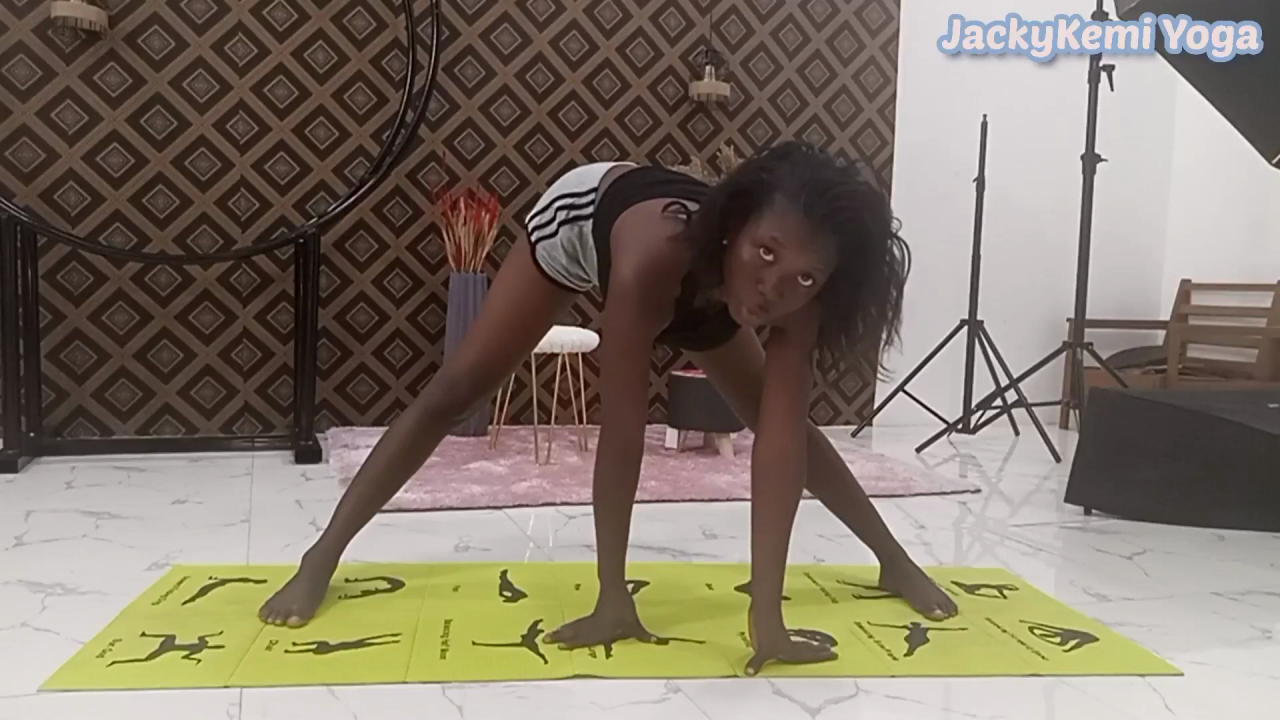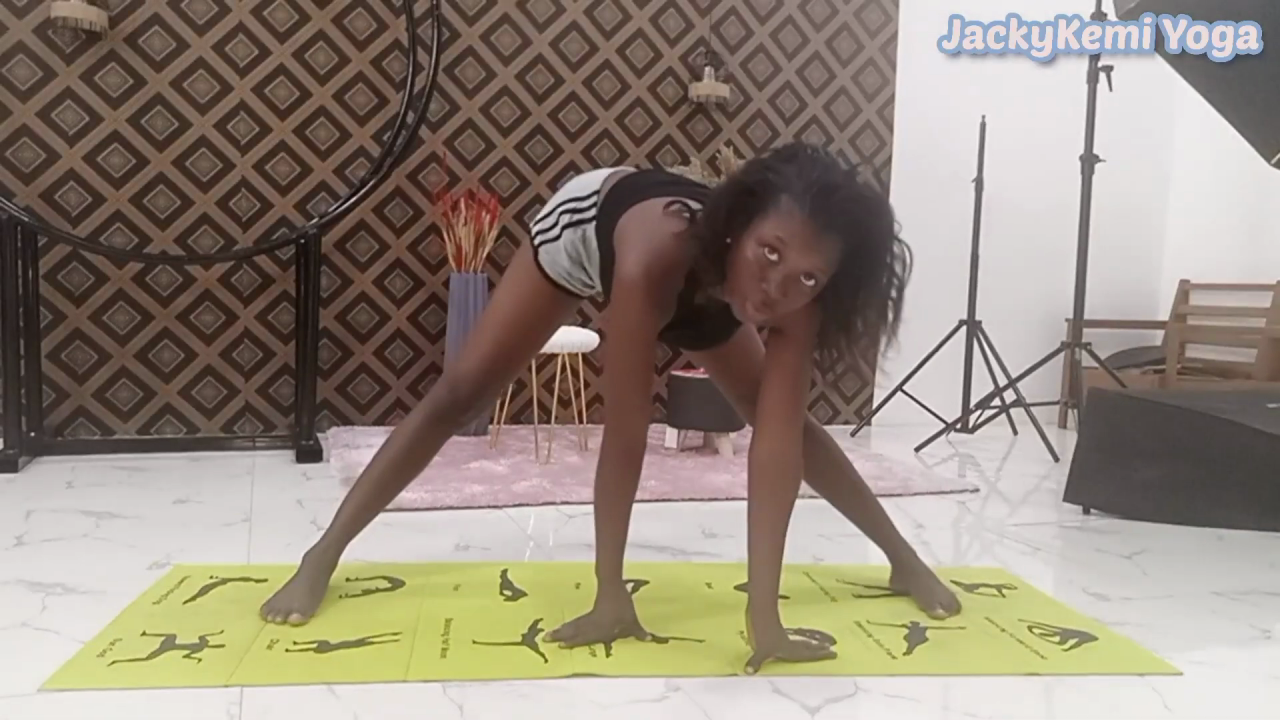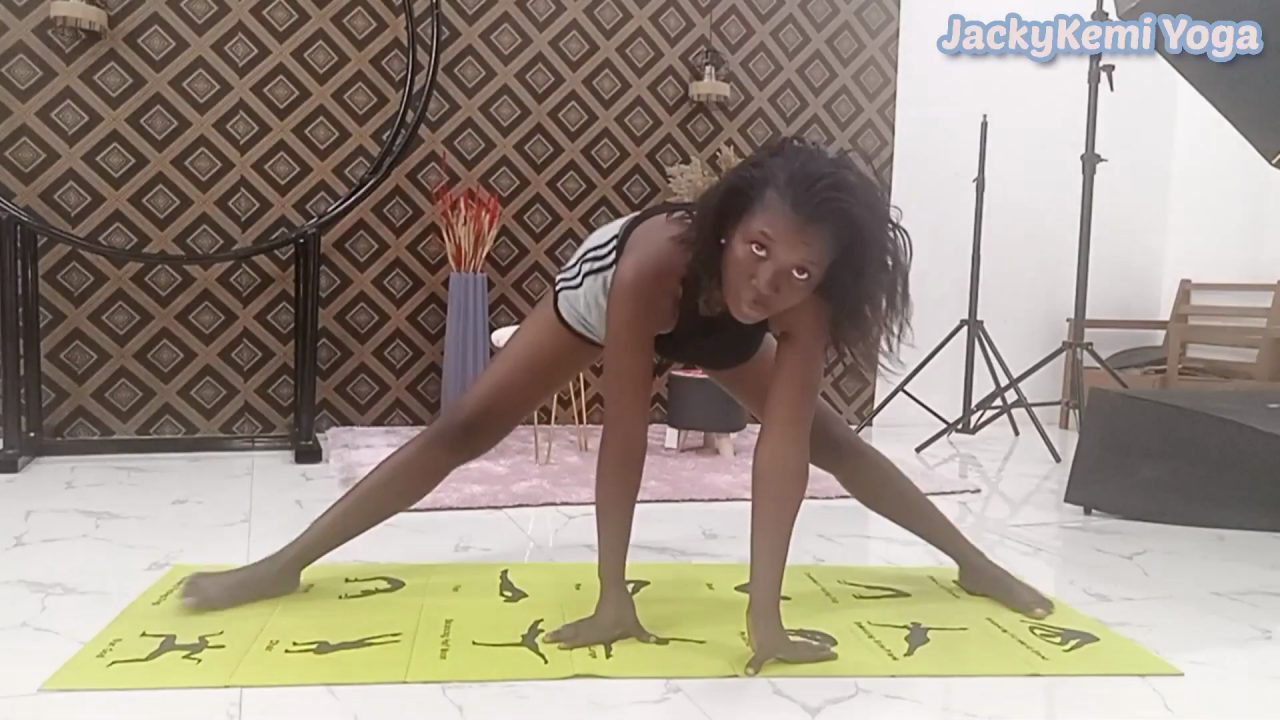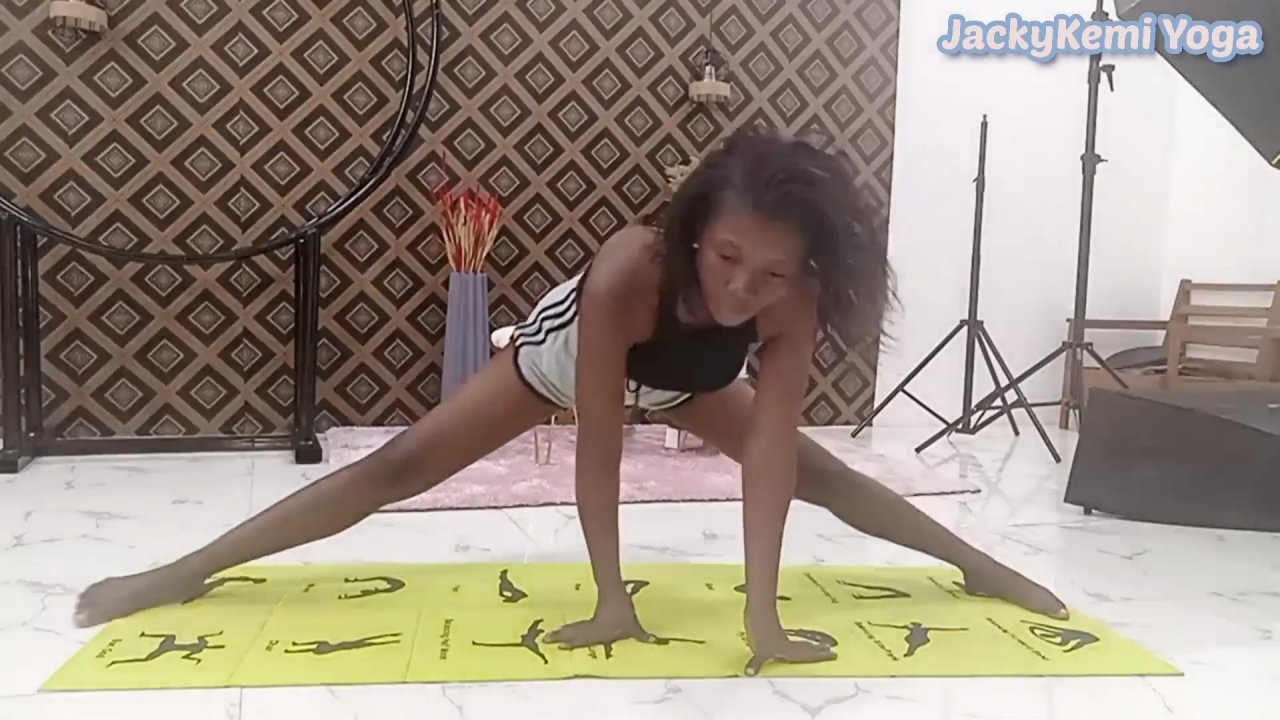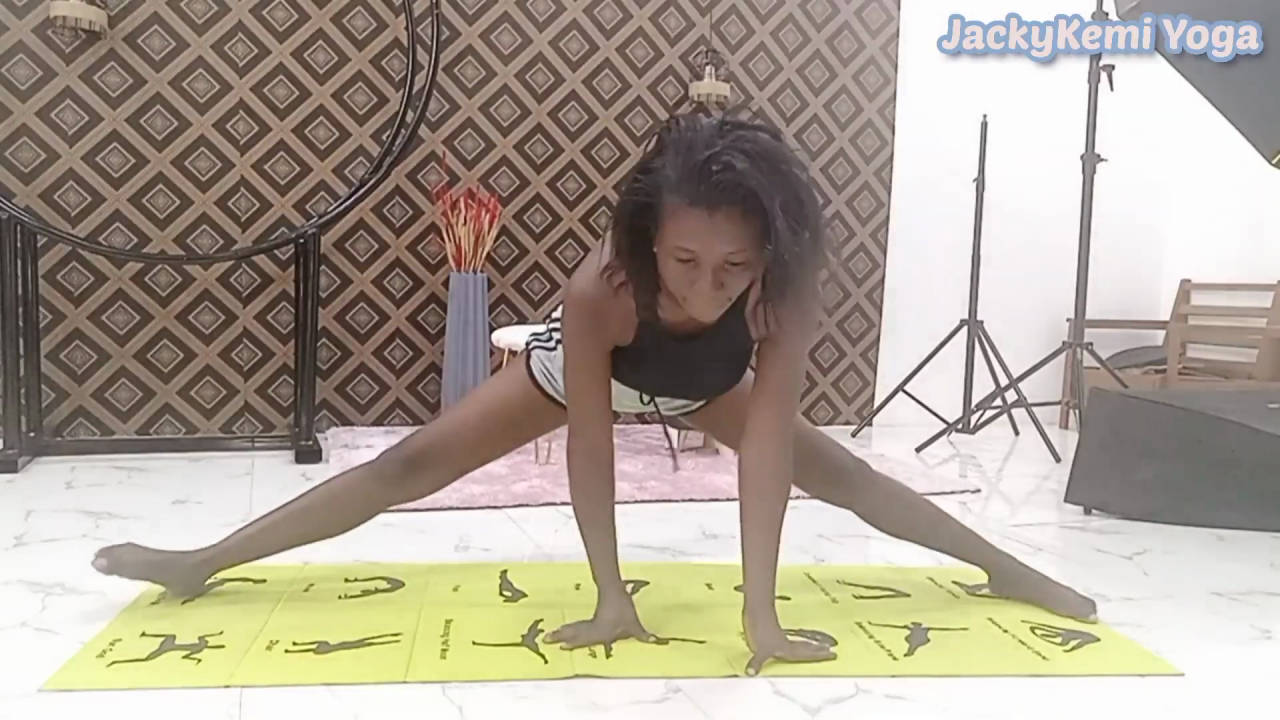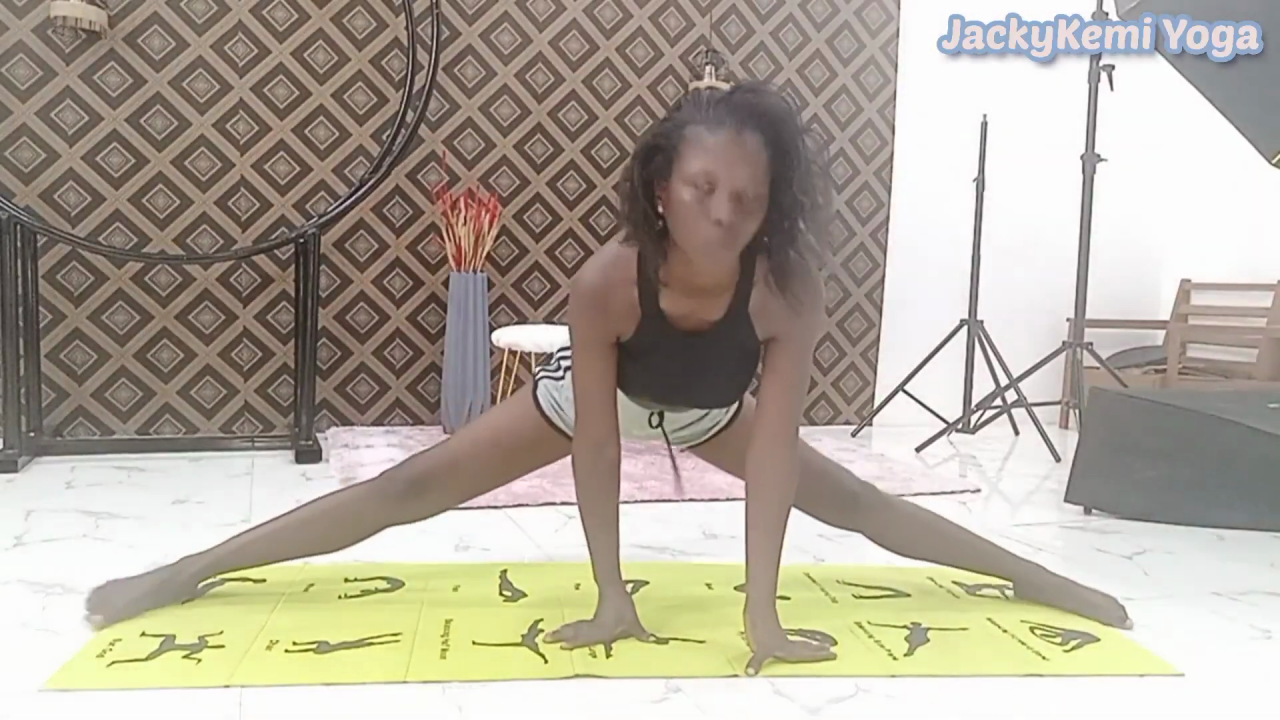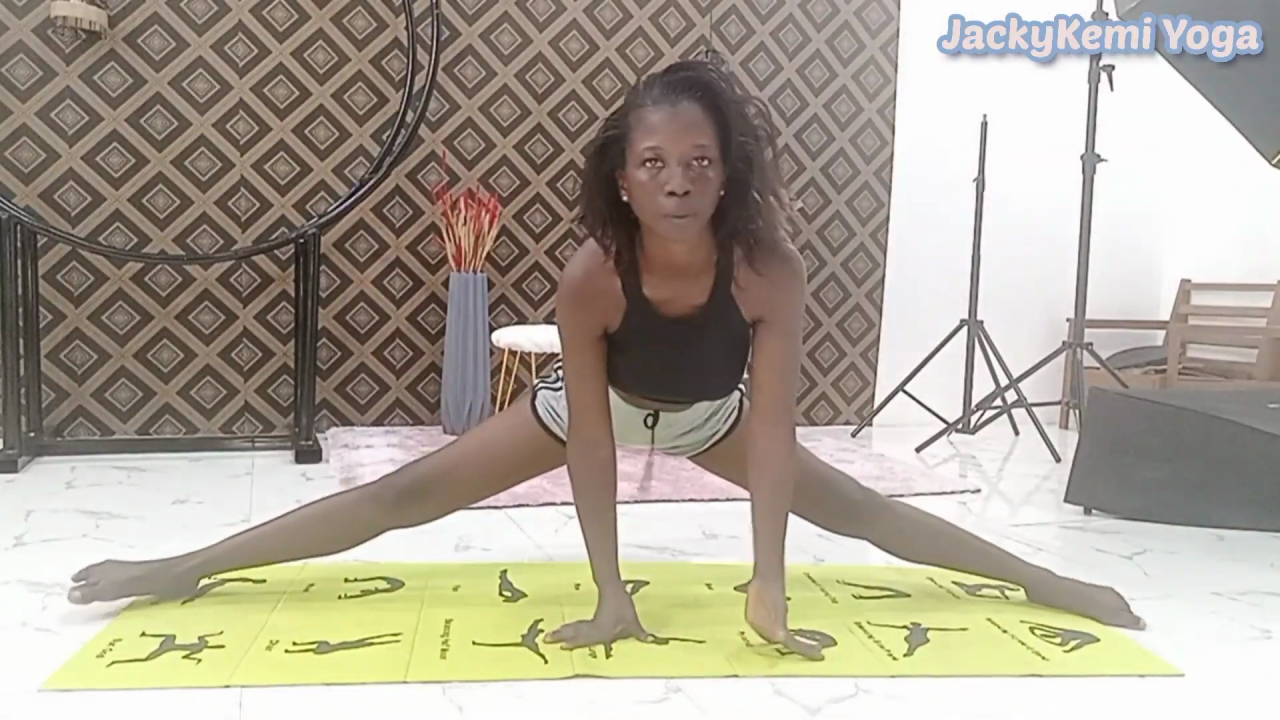
dt=0.5s
person 1, frame 1
left shoulder: (796, 298)
right shoulder: (655, 260)
left elbow: (780, 444)
right elbow: (622, 436)
left wrist: (767, 615)
right wrist: (612, 597)
left hip: (707, 274)
right hip: (583, 211)
left knee: (784, 419)
right knee: (454, 392)
left ankle: (894, 561)
right ankle: (321, 559)
person 1, frame 2
left shoulder: (798, 299)
right shoulder: (660, 254)
left elbow: (778, 445)
right elbow: (625, 436)
left wrist: (764, 614)
right wrist: (610, 595)
left hip: (706, 282)
right hip: (586, 219)
left knee: (792, 422)
right knee: (460, 396)
left ankle: (903, 560)
right ankle: (321, 559)
person 1, frame 3
left shoulder: (808, 306)
right shoulder: (655, 261)
left elbow: (783, 453)
right elbow: (623, 441)
left wrist: (766, 616)
right wrist: (612, 600)
left hip: (721, 335)
right hip: (599, 288)
left knee: (832, 441)
right knee: (463, 430)
left ankle: (975, 564)
right ankle: (279, 565)
person 1, frame 4
left shoulder: (794, 308)
right shoulder: (628, 273)
left elbow: (771, 456)
right elbow: (599, 451)
left wrist: (762, 618)
right wrist: (610, 600)
left hip: (687, 381)
right hip: (564, 349)
left knee: (823, 474)
right knee: (396, 468)
left ankle: (981, 565)
right ankle: (185, 570)
person 1, frame 5
left shoulder: (786, 297)
right shoulder: (601, 290)
left elbow: (765, 452)
right elbow: (590, 453)
left wrist: (761, 617)
right wrist: (611, 598)
left hip: (704, 387)
right hip: (579, 369)
left knee: (844, 476)
right knee: (412, 465)
left ankle: (1008, 571)
right ankle: (200, 562)
person 1, frame 6
left shoulder: (791, 290)
right shoulder: (608, 281)
left elbow: (773, 451)
right elbow: (598, 448)
left wrist: (761, 614)
right wrist: (611, 600)
left hip: (711, 412)
right hip: (592, 396)
left knee: (862, 504)
right knee: (409, 487)
left ankle: (1041, 579)
right ankle: (184, 572)
person 1, frame 7
left shoulder: (771, 270)
right shoulder: (591, 276)
left elbow: (770, 430)
right elbow: (590, 442)
left wrist: (767, 589)
right wrist: (609, 598)
left hip: (709, 414)
right hip: (595, 404)
left knee: (858, 508)
right knee: (405, 495)
left ankle: (1048, 584)
right ankle: (181, 570)
